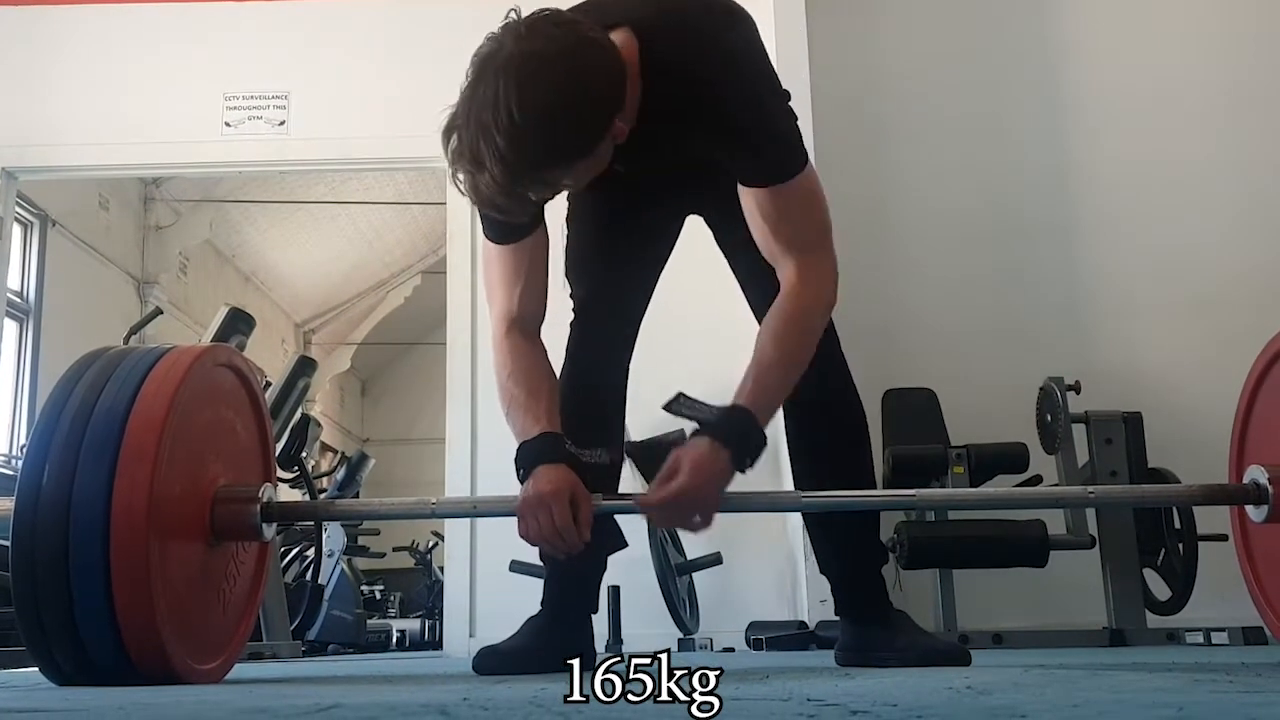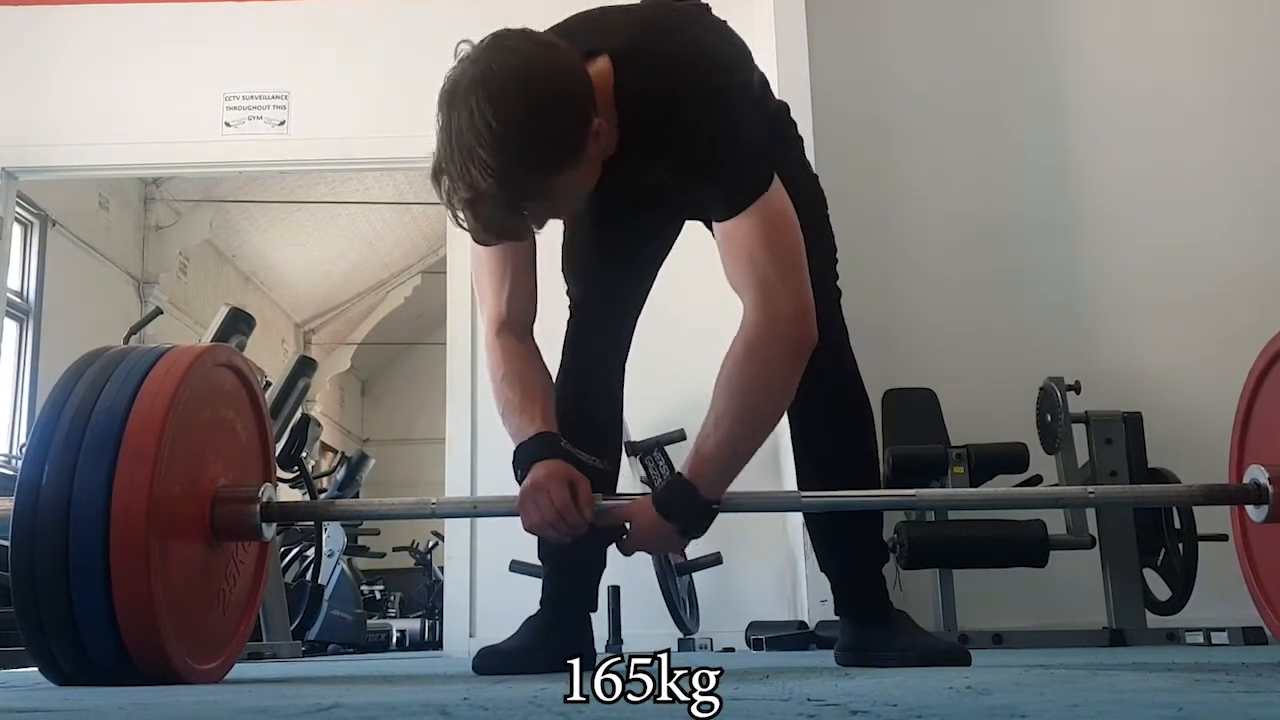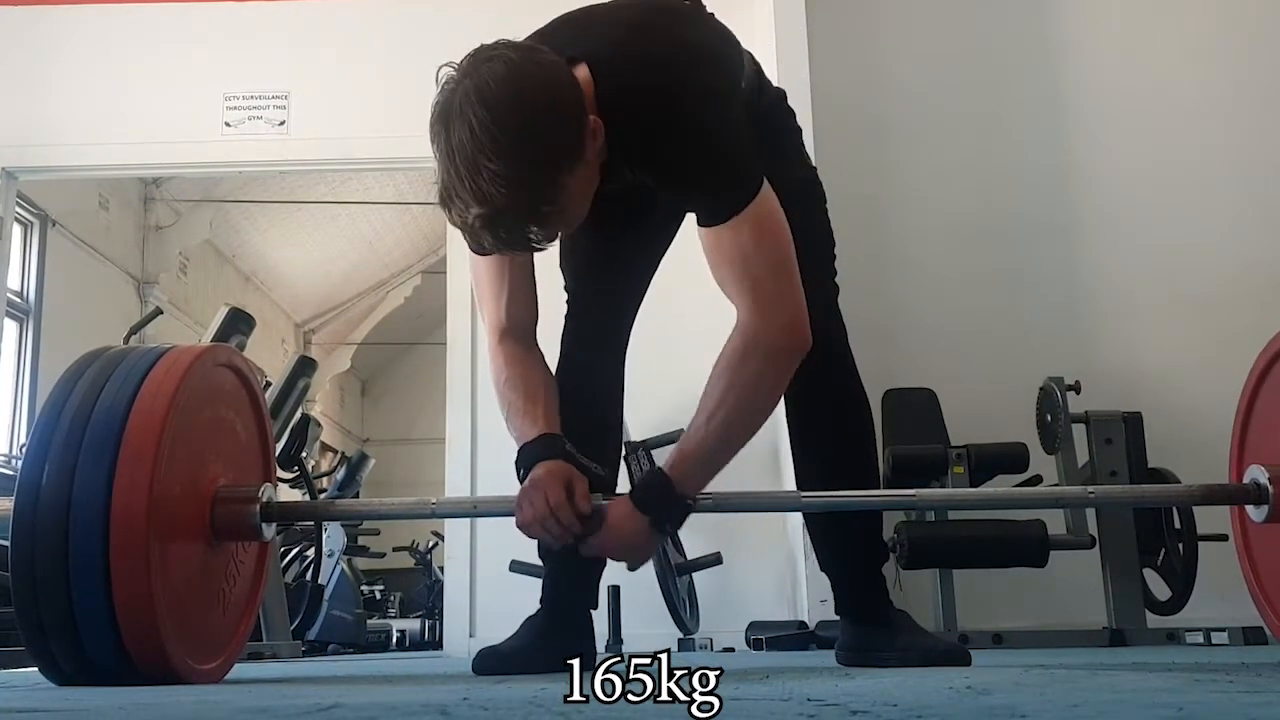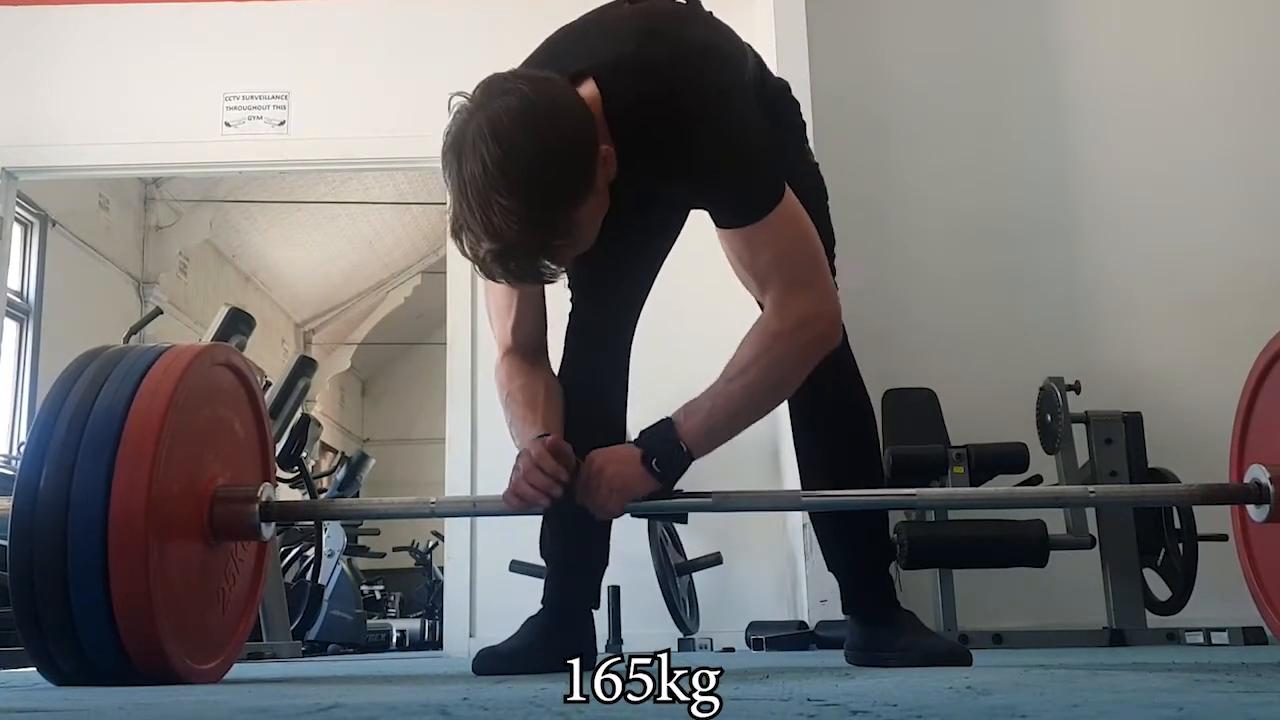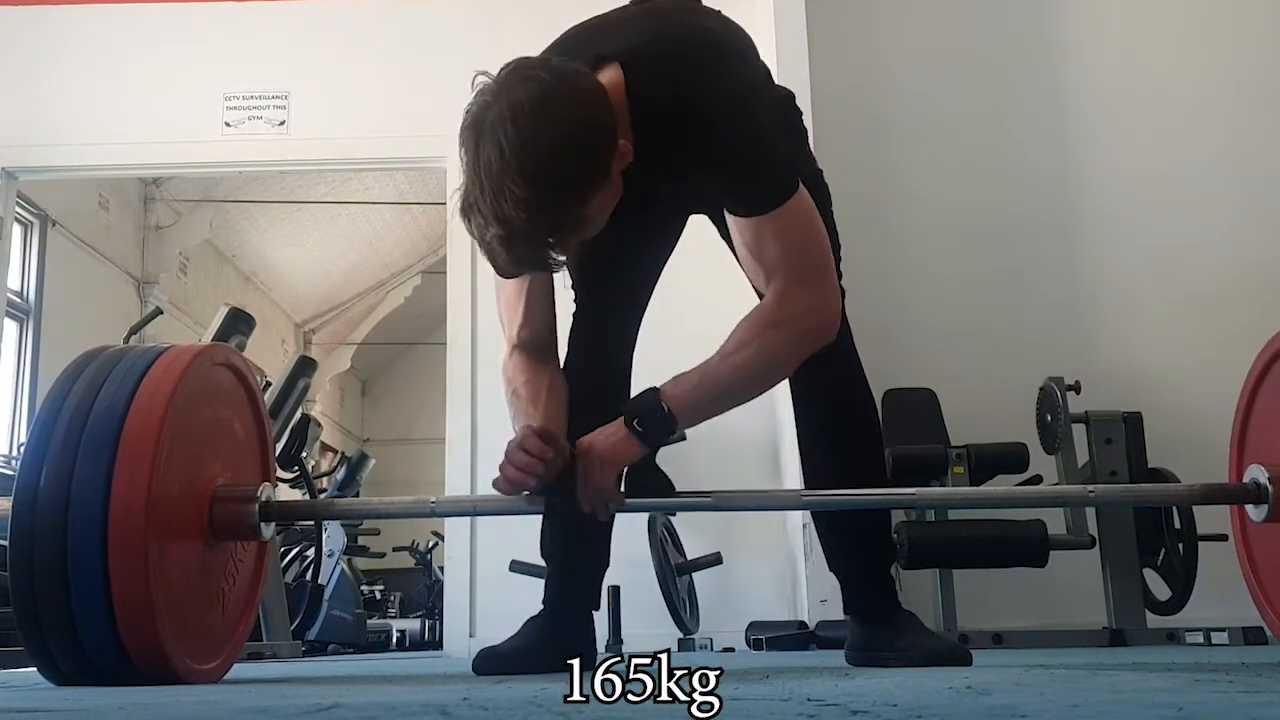
dt=0.3s
person 1, frame 1
left shoulder: (717, 63)
right shoulder: (506, 131)
left elbow: (810, 273)
right elbow: (514, 324)
left wrist: (729, 439)
right wrist: (541, 456)
left hip: (737, 158)
right hip: (622, 179)
left knee: (810, 346)
right knee: (596, 336)
left ankle: (867, 613)
right ankle: (565, 618)
person 1, frame 2
left shoulder: (698, 90)
right shoulder: (500, 149)
left elbow: (783, 323)
right elbow: (506, 329)
left wrist: (686, 500)
right wrist: (539, 452)
left hip: (747, 143)
right hip: (621, 171)
left knee: (818, 343)
right knee: (592, 336)
left ankle: (866, 614)
right ankle: (564, 618)
person 1, frame 3
left shoulder: (683, 95)
right shoulder: (496, 154)
left elbow: (776, 326)
right elbow: (509, 335)
left wrist: (660, 498)
right wrist: (540, 454)
left hip: (746, 134)
right hip: (618, 164)
left knee: (816, 341)
right knee: (589, 334)
left ankle: (867, 614)
right ankle: (564, 618)
person 1, frame 4
left shoulder: (701, 105)
right shoulder: (507, 167)
left elbow: (810, 314)
right elbow: (520, 351)
left wrist: (660, 453)
right wrist: (537, 440)
left hip: (750, 125)
right hip: (622, 141)
left knee: (815, 346)
right knee: (593, 331)
left ankle: (874, 612)
right ankle: (566, 615)
person 1, frame 5
left shoulder: (717, 96)
right shoulder: (517, 163)
left elbow: (810, 306)
right elbow: (529, 346)
left wrist: (646, 421)
right wrist: (537, 432)
left hip: (736, 138)
right hip: (632, 143)
left knee: (822, 344)
right knee: (596, 331)
left ankle: (875, 613)
right ankle: (566, 617)
